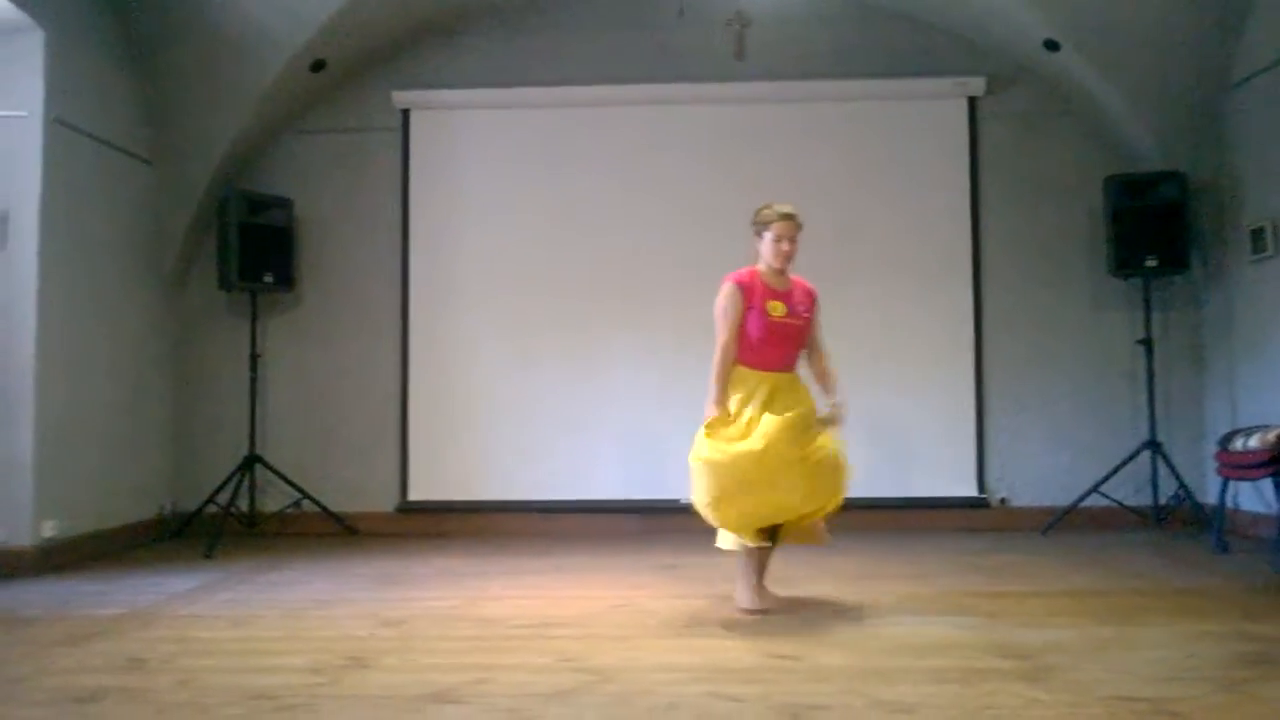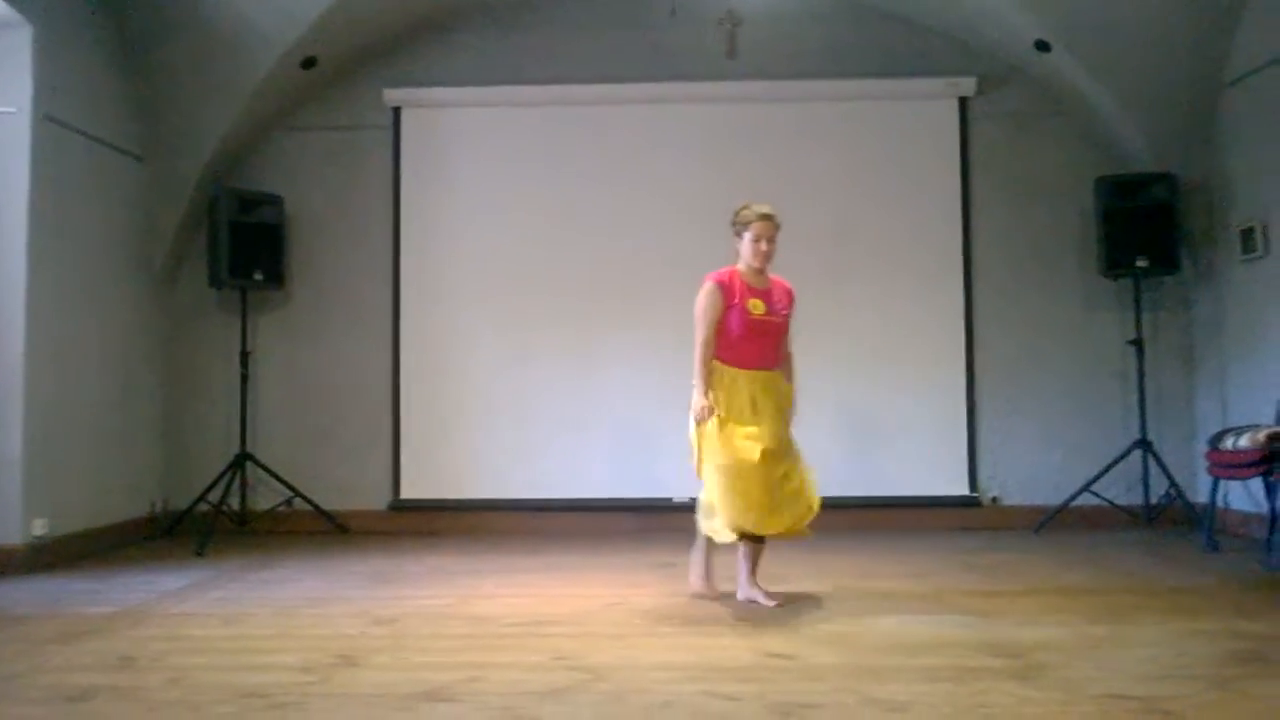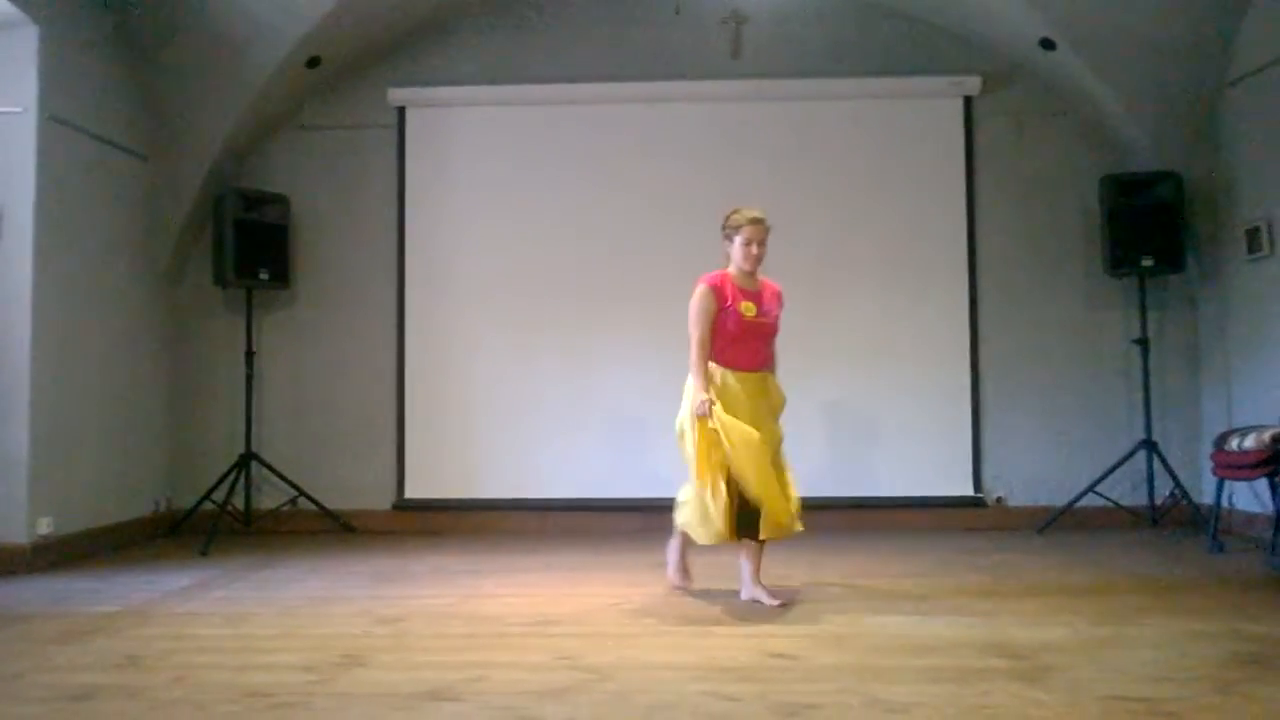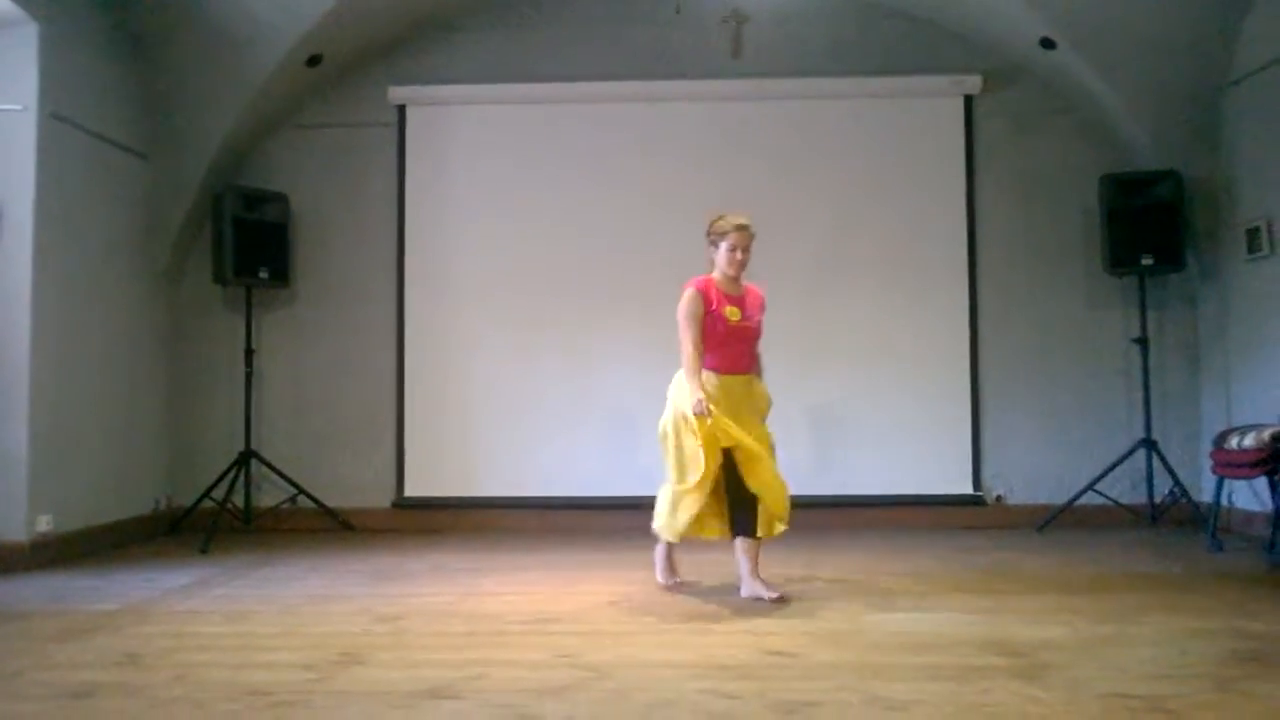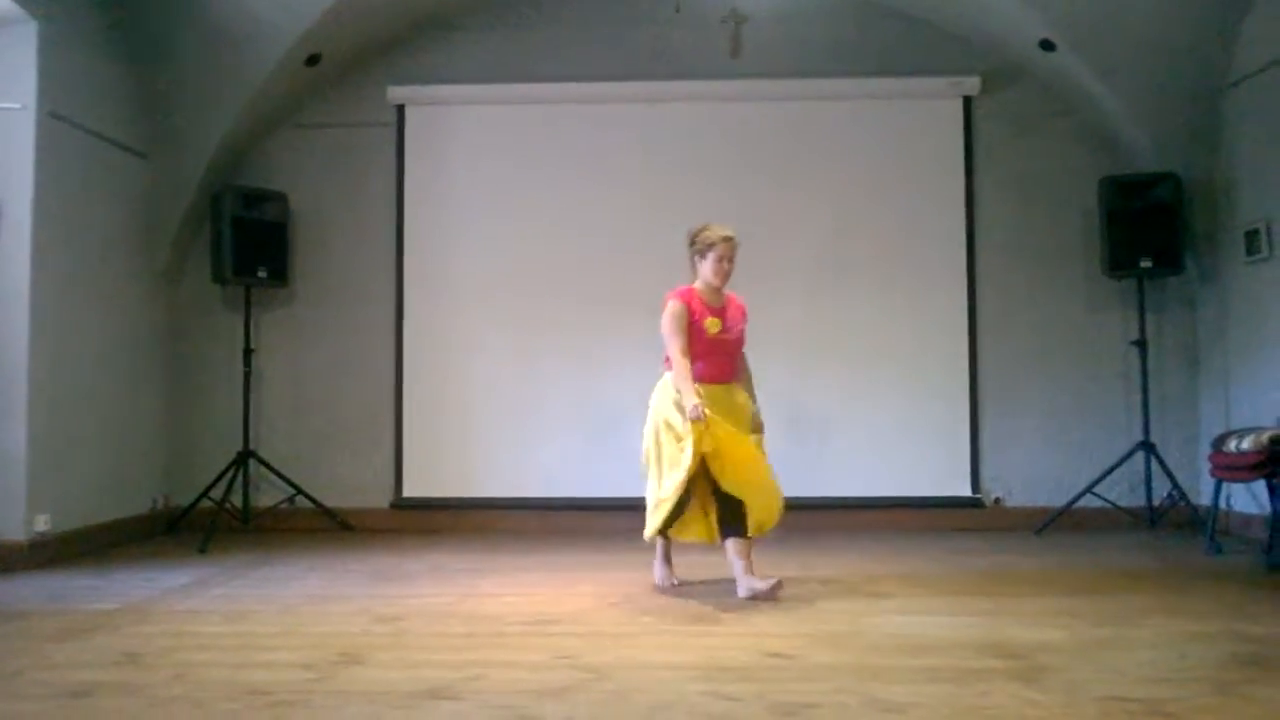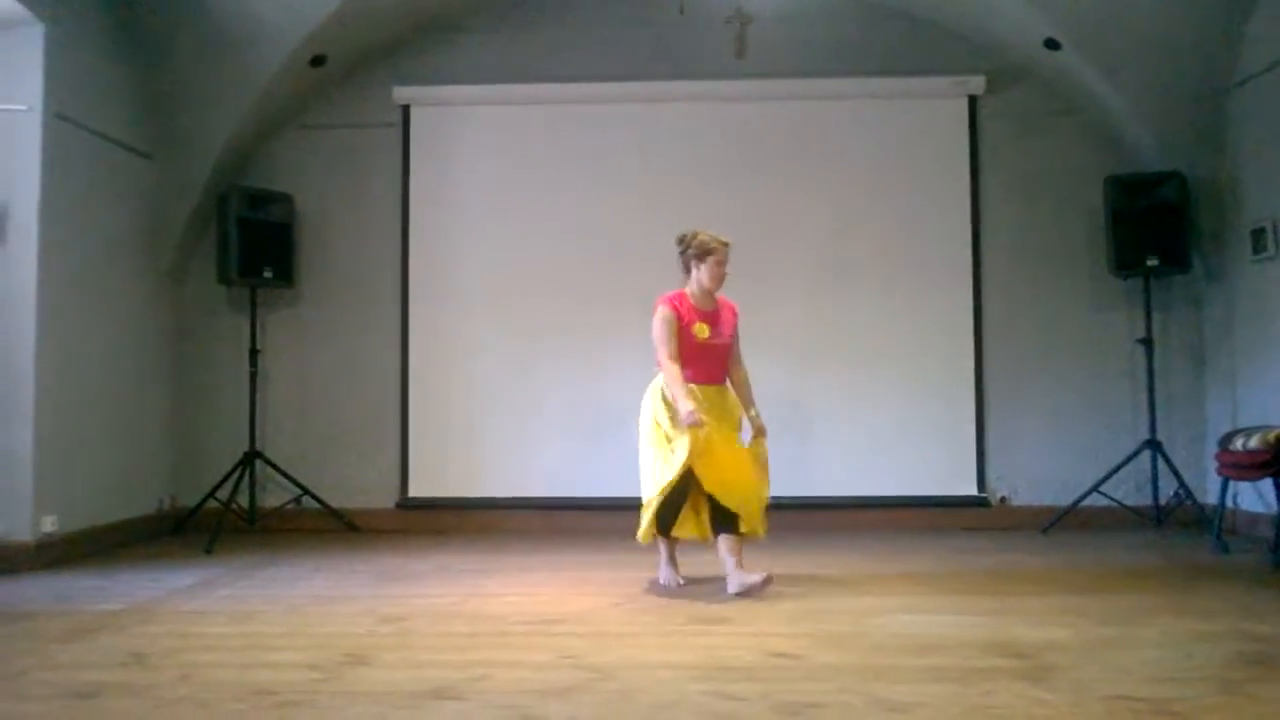
dt=0.1s
person 1, frame 1
left shoulder: (805, 294)
right shoulder: (738, 286)
left elbow: (814, 352)
right elbow: (724, 347)
left wrist: (832, 399)
right wrist: (716, 402)
left hip: (788, 395)
right hip: (745, 393)
left knee: (780, 487)
right knee: (751, 484)
left ankle: (754, 581)
right ankle: (748, 584)
person 1, frame 2
left shoulder: (783, 292)
right shoulder: (719, 285)
right elbow: (704, 344)
left wrist: (788, 399)
right wrist: (701, 393)
left hip: (767, 393)
right hip: (728, 391)
left knee: (765, 484)
right knee: (730, 479)
left ankle: (749, 581)
right ankle: (702, 558)
person 1, frame 3
left shoulder: (773, 293)
right shoulder: (711, 288)
right elbow: (699, 345)
left wrist: (773, 396)
right wrist: (699, 390)
left hip: (758, 395)
right hip: (718, 391)
left knee: (756, 484)
right knee: (713, 480)
left ankle: (752, 581)
right ankle: (677, 548)
person 1, frame 4
left shoulder: (755, 298)
right shoulder: (697, 293)
right elbow: (689, 348)
left wrist: (761, 398)
right wrist: (697, 392)
left hip: (742, 397)
right hip: (699, 396)
left knee: (745, 483)
right knee: (695, 481)
left ankle: (750, 579)
right ankle: (662, 553)
person 1, frame 5
left shoulder: (737, 307)
right shoulder: (679, 303)
left elbow: (739, 361)
right elbow: (677, 356)
left wrist: (753, 408)
right wrist: (690, 398)
left hip: (725, 403)
right hip: (682, 402)
left knee: (733, 485)
right knee: (679, 483)
left ankle: (744, 576)
right ankle: (662, 560)
person 1, frame 6
left shoulder: (728, 311)
right shoulder: (670, 308)
left elbow: (735, 365)
right elbow: (669, 363)
left wrist: (752, 412)
right wrist: (686, 404)
left hip: (717, 405)
right hip: (674, 403)
left knee: (728, 482)
right knee: (676, 483)
left ankle: (736, 571)
right ankle: (667, 564)
